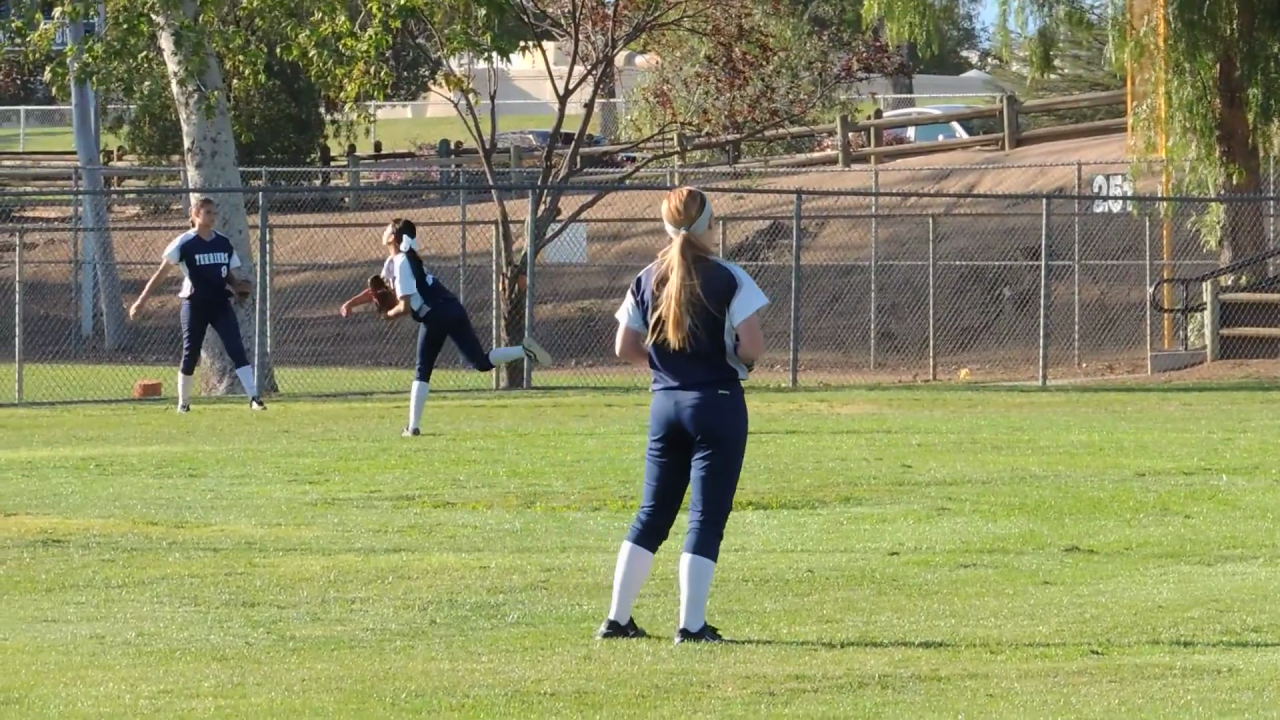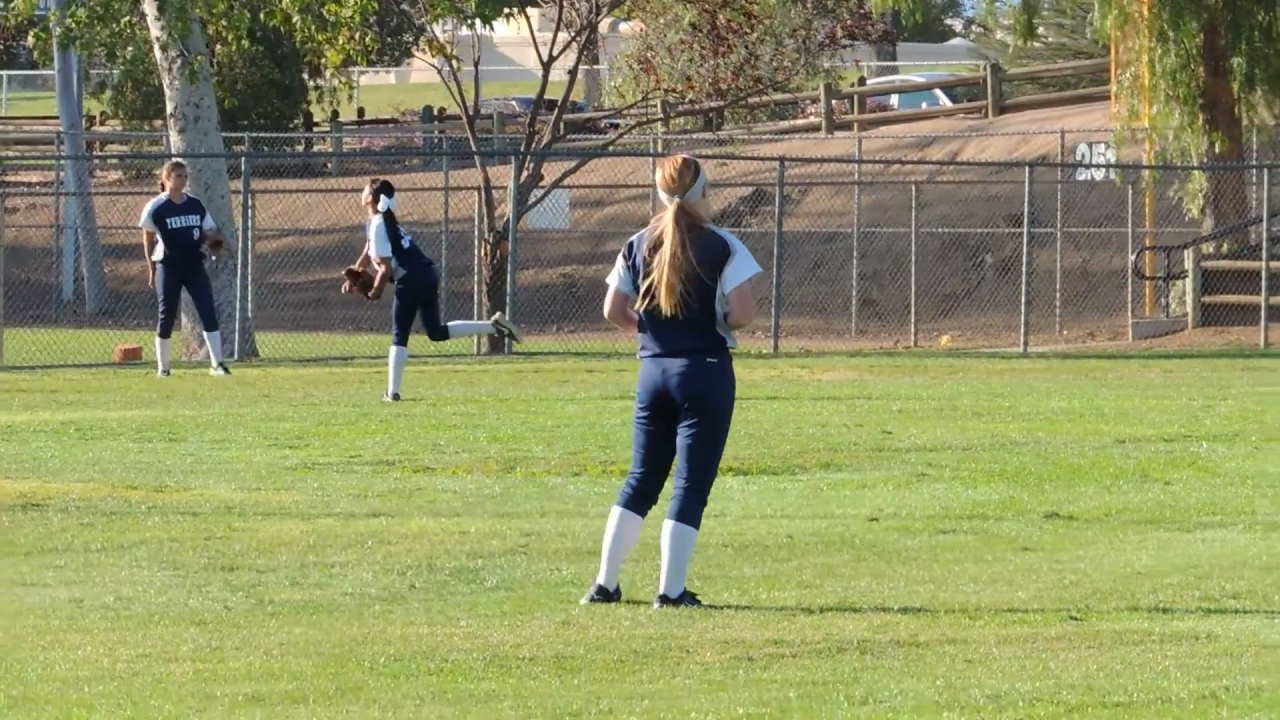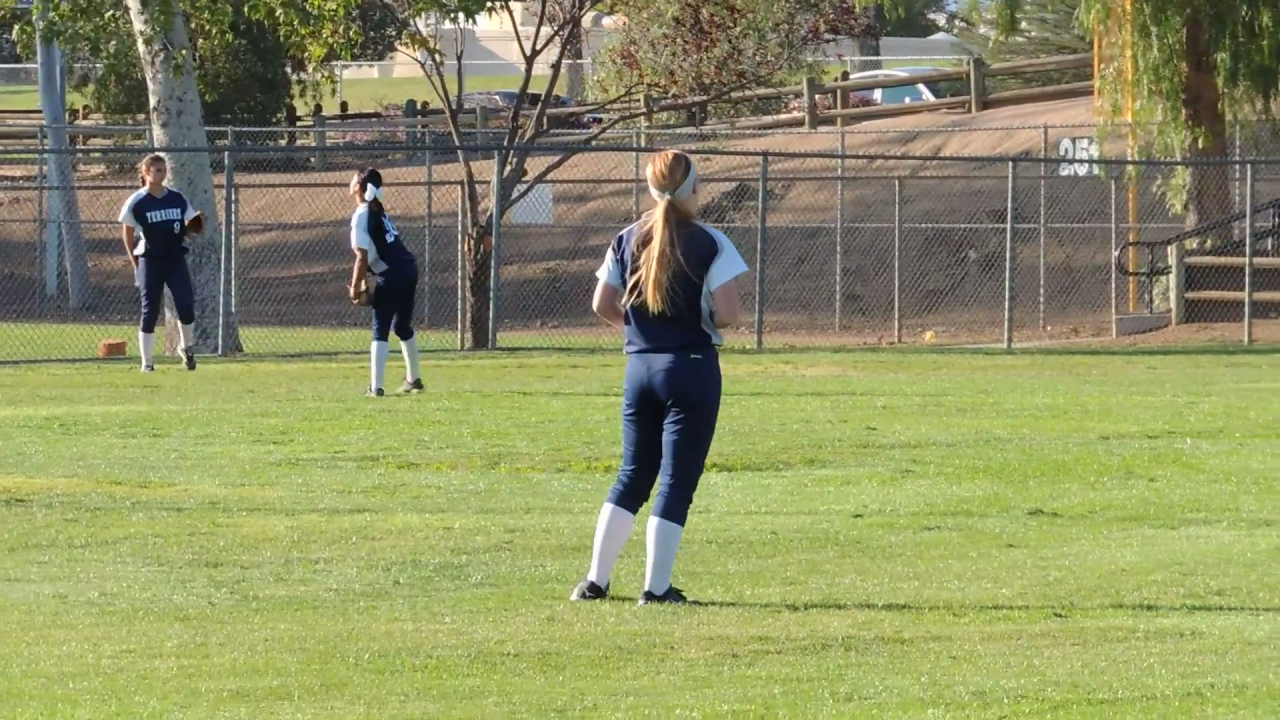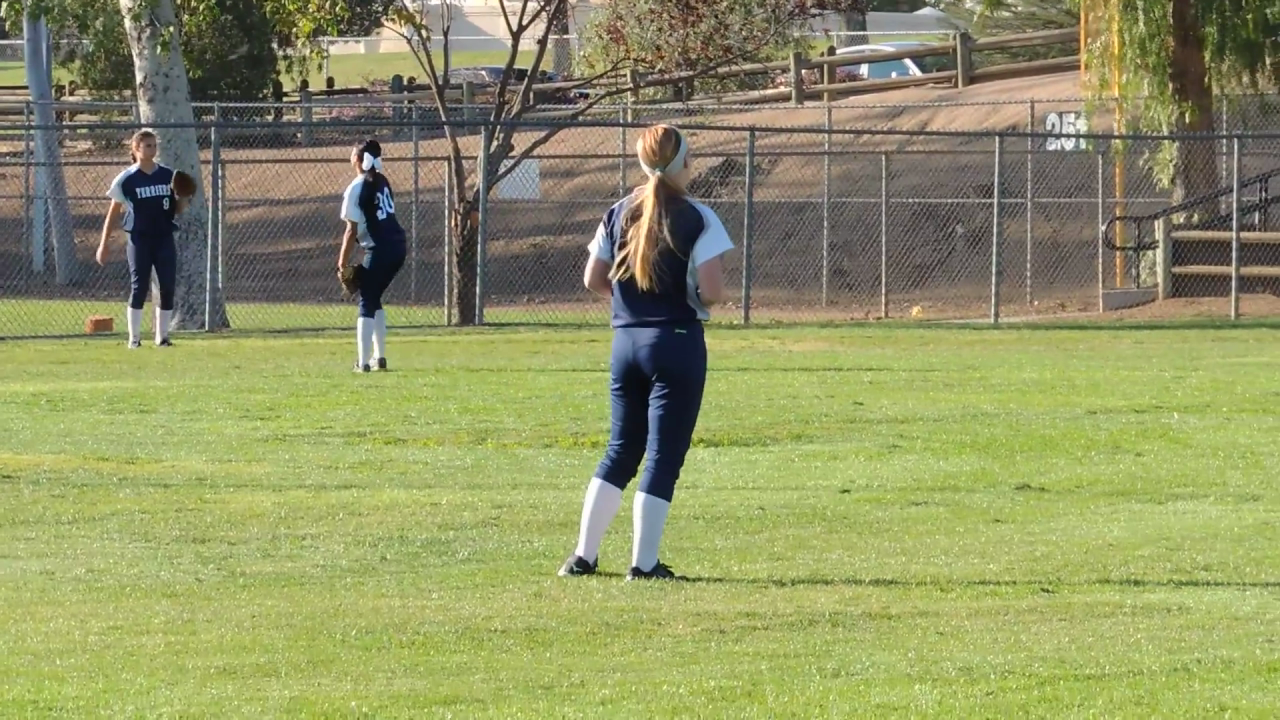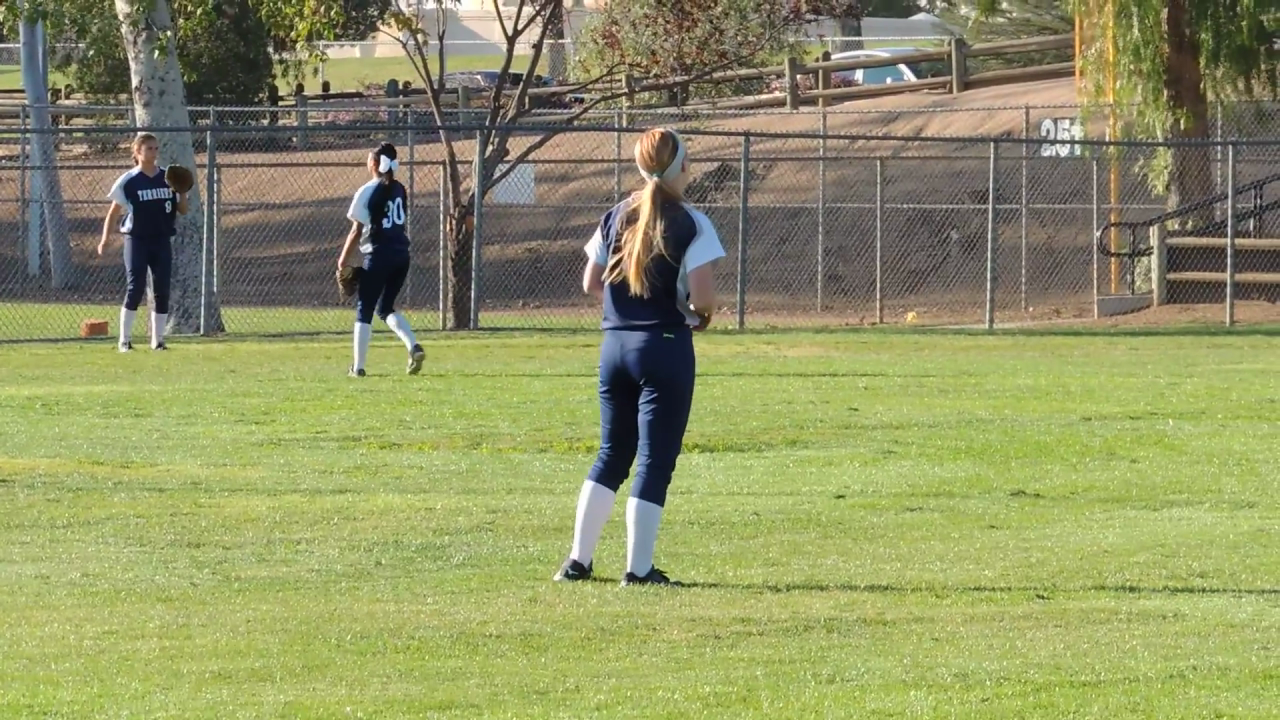
dt=0.2s
person 1, frame 1
left shoulder: (646, 279)
right shoulder: (728, 277)
left elbow: (625, 348)
right elbow: (752, 347)
right wrist: (725, 357)
left hip: (666, 406)
right hip: (717, 405)
left knee: (653, 513)
right knee: (707, 518)
left ankle: (617, 619)
right ankle: (692, 626)
person 1, frame 2
left shoulder: (638, 245)
right shoulder: (721, 245)
left elbow: (613, 311)
right elbow: (743, 314)
right wrist: (716, 324)
left hip: (654, 373)
right hip: (705, 373)
left knee: (641, 479)
right knee: (691, 484)
left ankle: (604, 584)
right ankle: (671, 591)
person 1, frame 3
left shoulder: (628, 239)
right shoulder: (709, 242)
left elbow: (602, 304)
right elbow: (728, 313)
right wrist: (701, 321)
left hip: (640, 368)
right hip: (691, 370)
left knee: (632, 475)
right knee: (677, 480)
left ankle: (594, 581)
right ankle: (656, 588)
person 1, frame 4
left shoulder: (619, 213)
right shoulder: (696, 217)
left elbow: (593, 279)
right elbow: (712, 292)
right wrist: (690, 298)
left hip: (626, 342)
right hip: (676, 345)
left knee: (621, 450)
right knee: (663, 456)
left ankle: (583, 556)
right ankle: (644, 564)
person 1, frame 5
left shoulder: (616, 216)
right shoulder: (690, 223)
left elbow: (591, 283)
right elbow: (702, 298)
right wrist: (703, 310)
left hip: (615, 345)
right hip: (664, 349)
left knee: (612, 453)
right knee: (655, 460)
left ankle: (578, 560)
right ankle: (639, 570)
person 2, frame 1
left shoulder: (401, 265)
right shoulder: (393, 261)
left elbow: (404, 308)
left wrist: (389, 314)
right wrist: (351, 303)
left hip: (436, 318)
right hip: (454, 311)
left knee: (422, 372)
right knee: (481, 360)
left ankle: (413, 427)
right ankle: (524, 350)
person 2, frame 2
left shoulder: (378, 226)
right shoulder: (379, 221)
left elbow: (386, 269)
right elbow: (367, 255)
left wrist: (375, 291)
right wrist: (352, 278)
left hip: (411, 281)
right hip: (427, 275)
left knee: (400, 337)
right knee: (437, 332)
left ankle: (393, 392)
right ankle: (494, 325)
person 2, frame 3
left shoulder: (361, 217)
right shoulder: (377, 209)
left elbow: (362, 259)
left wrist: (355, 288)
right wrist: (367, 280)
left hip: (391, 275)
right hip: (407, 269)
left knee: (380, 330)
right knee: (402, 326)
left ankle: (377, 387)
right ankle: (414, 379)
person 2, frame 4
left shoulder: (355, 189)
right shoulder: (382, 181)
left elbow: (352, 230)
left wrist: (343, 260)
left hip: (379, 251)
right hip: (398, 247)
left knee: (366, 305)
right knee: (374, 301)
left ankle: (364, 363)
right ankle: (380, 357)
person 2, frame 5
left shoulder: (367, 192)
right shoulder: (400, 189)
left elbow: (357, 231)
left wrist: (343, 260)
left hip: (378, 257)
right hip: (402, 256)
left knee: (364, 310)
right knee: (386, 308)
left ankle: (359, 366)
right ankle: (413, 347)
person 3, frame 1
left shoulder: (224, 243)
right shoulder: (184, 243)
left elbow: (230, 274)
right elbow: (163, 270)
left wrist: (240, 286)
right wrist: (142, 299)
left hip: (221, 303)
right hip: (195, 304)
left knee: (236, 348)
right knee: (191, 353)
left ankle: (254, 397)
right ankle: (183, 402)
person 3, frame 2
left shoulder: (196, 205)
right shoulder: (155, 207)
left elbow: (207, 234)
right elbow: (148, 240)
left wrist: (215, 239)
right wrist: (152, 270)
left hip: (194, 265)
right hip: (168, 268)
left knee: (208, 312)
right knee: (167, 317)
left ankle: (217, 362)
right ankle: (163, 367)
person 3, frame 3
left shoulder: (178, 198)
right shoulder: (136, 202)
left elbow: (188, 229)
right elbow: (128, 236)
right wrist: (137, 263)
left hip: (176, 259)
right hip: (150, 262)
left knee: (186, 306)
right knee: (150, 312)
left ankle: (187, 346)
right ankle: (147, 362)
person 3, frame 4
left shoulder: (168, 174)
right shoulder: (126, 179)
left elbow: (179, 208)
right elbow: (113, 213)
left wrist: (183, 196)
right wrist: (103, 244)
left hip: (164, 237)
right hip: (139, 238)
left knee: (168, 288)
right knee: (139, 287)
left ankle: (162, 336)
right ankle: (134, 338)
person 3, frame 5
left shoulder: (169, 177)
right shoulder: (128, 181)
left elbow: (183, 210)
right elbow: (114, 212)
left wrist: (182, 192)
right wrist: (105, 239)
left hip: (162, 241)
right hip: (136, 240)
left knee: (162, 291)
right knee: (135, 289)
left ankle: (158, 340)
right ankle: (124, 340)
